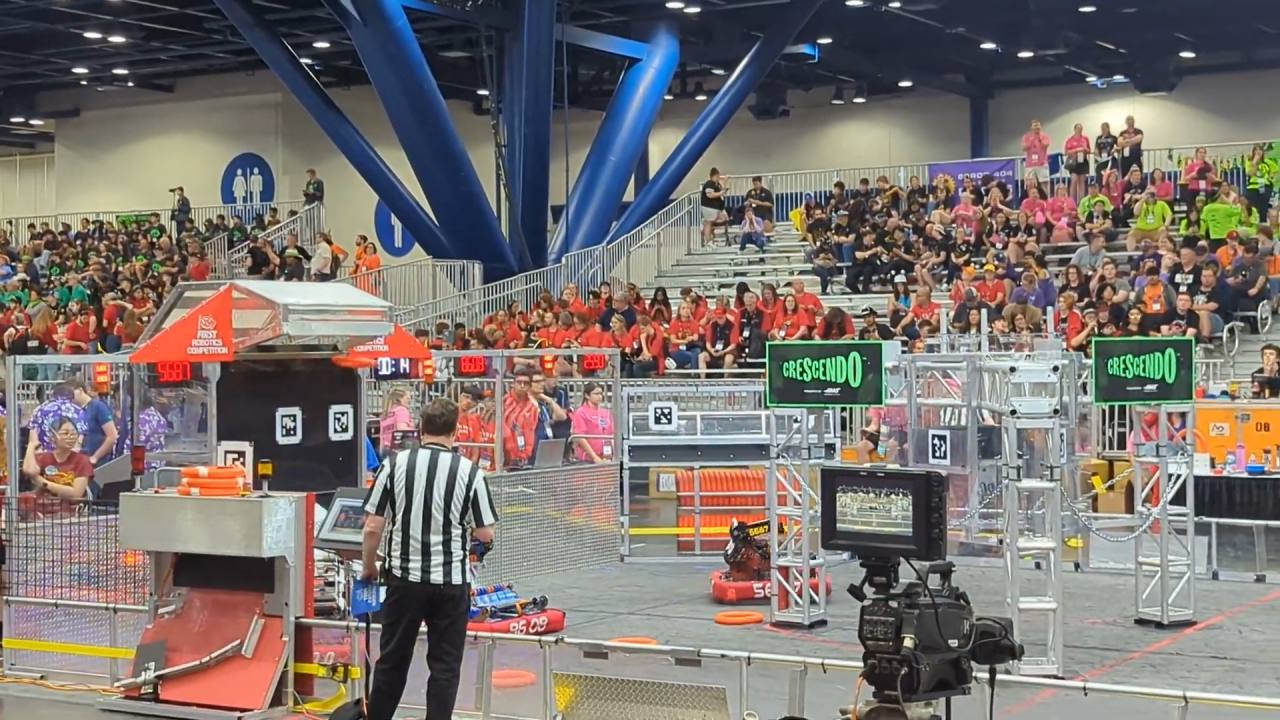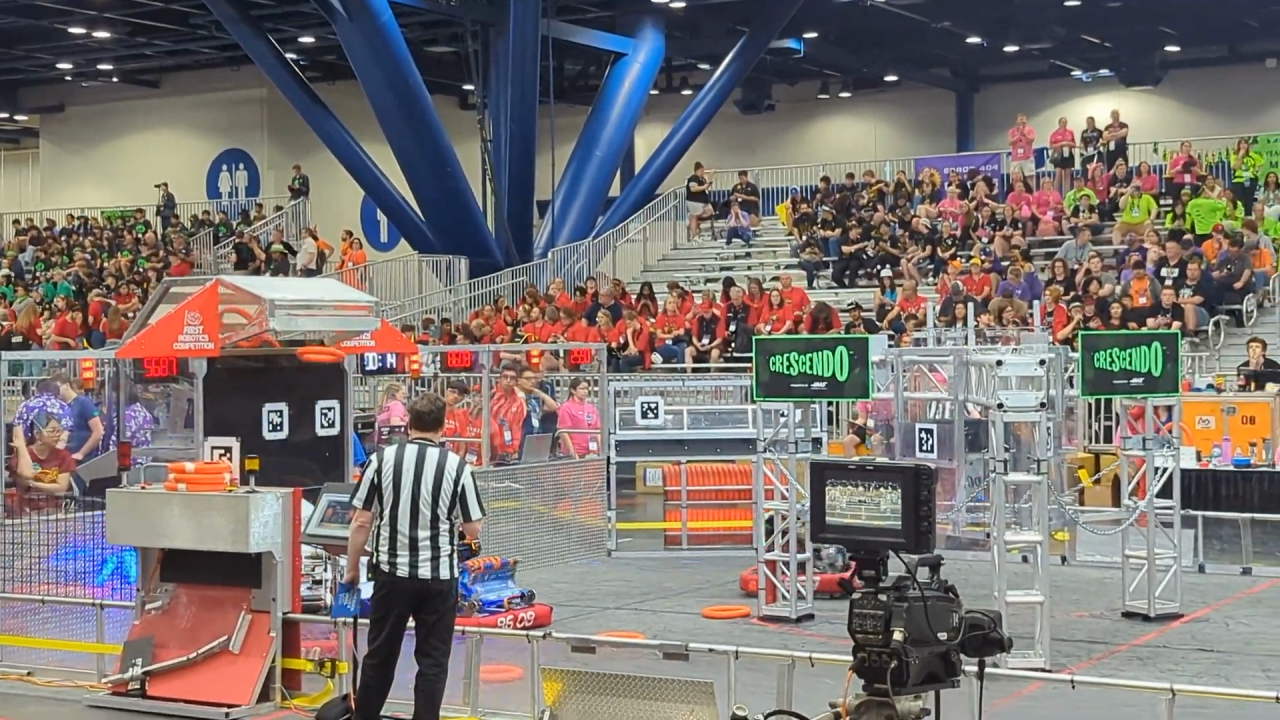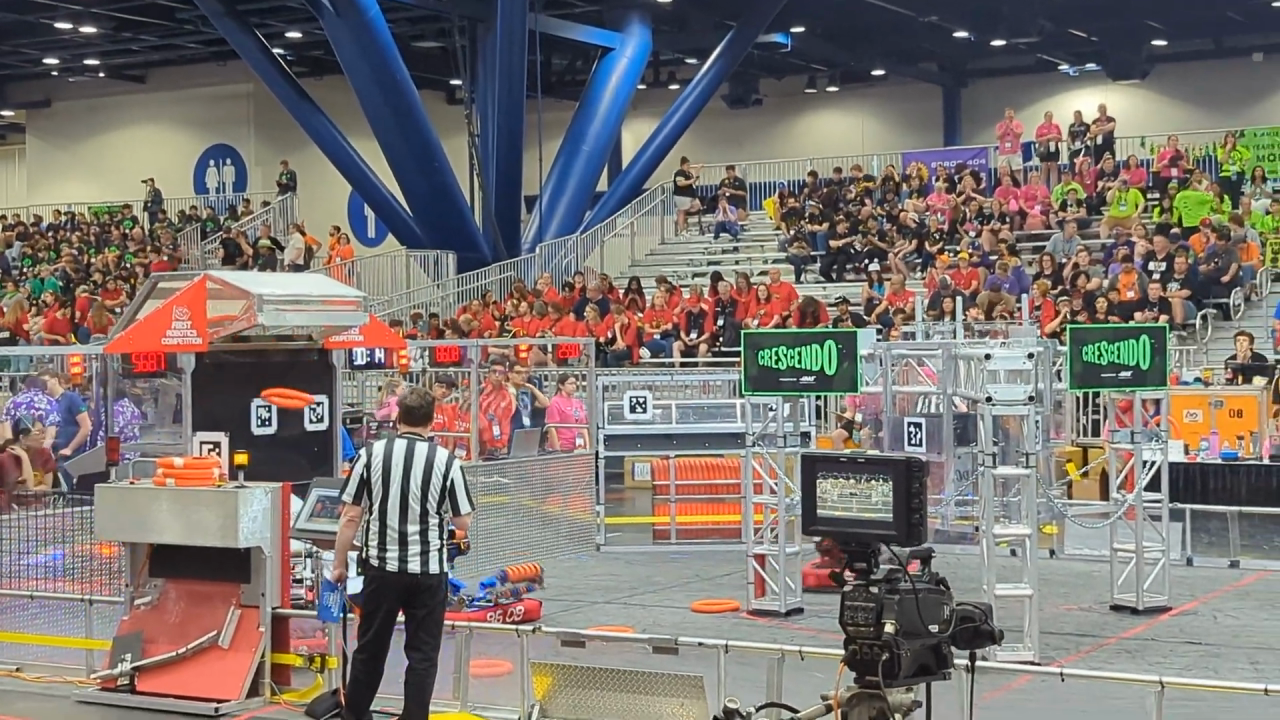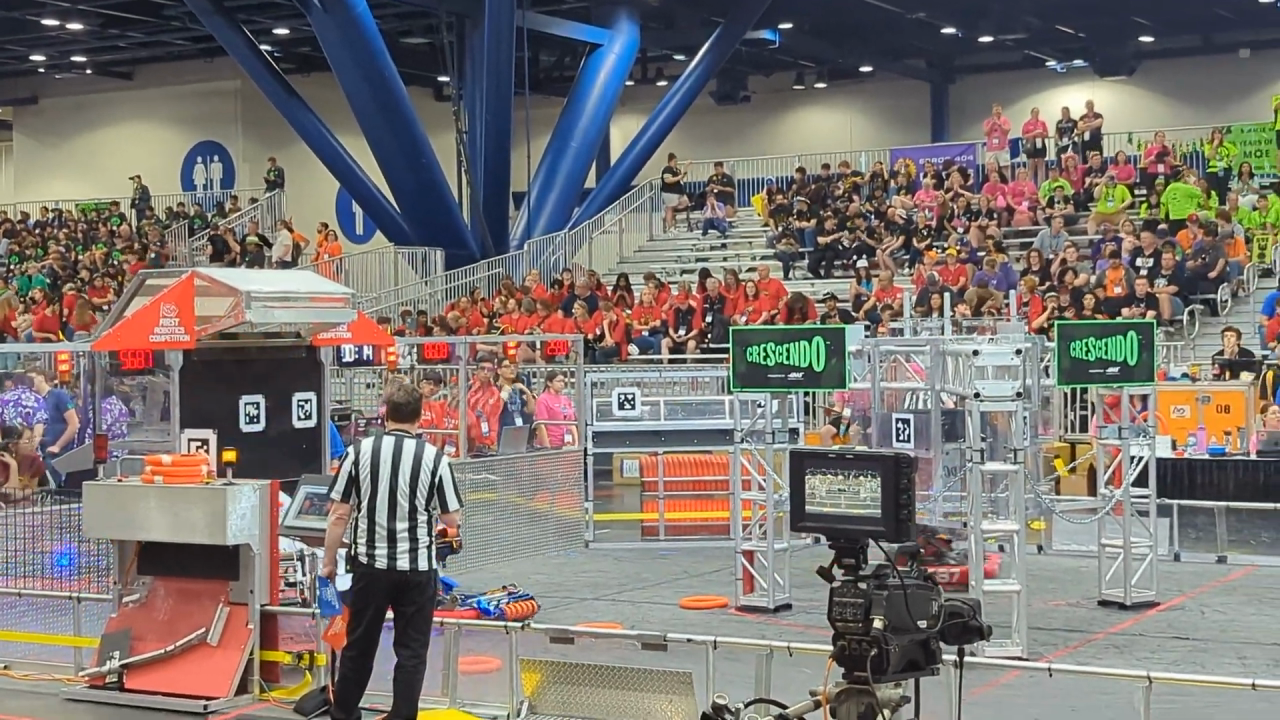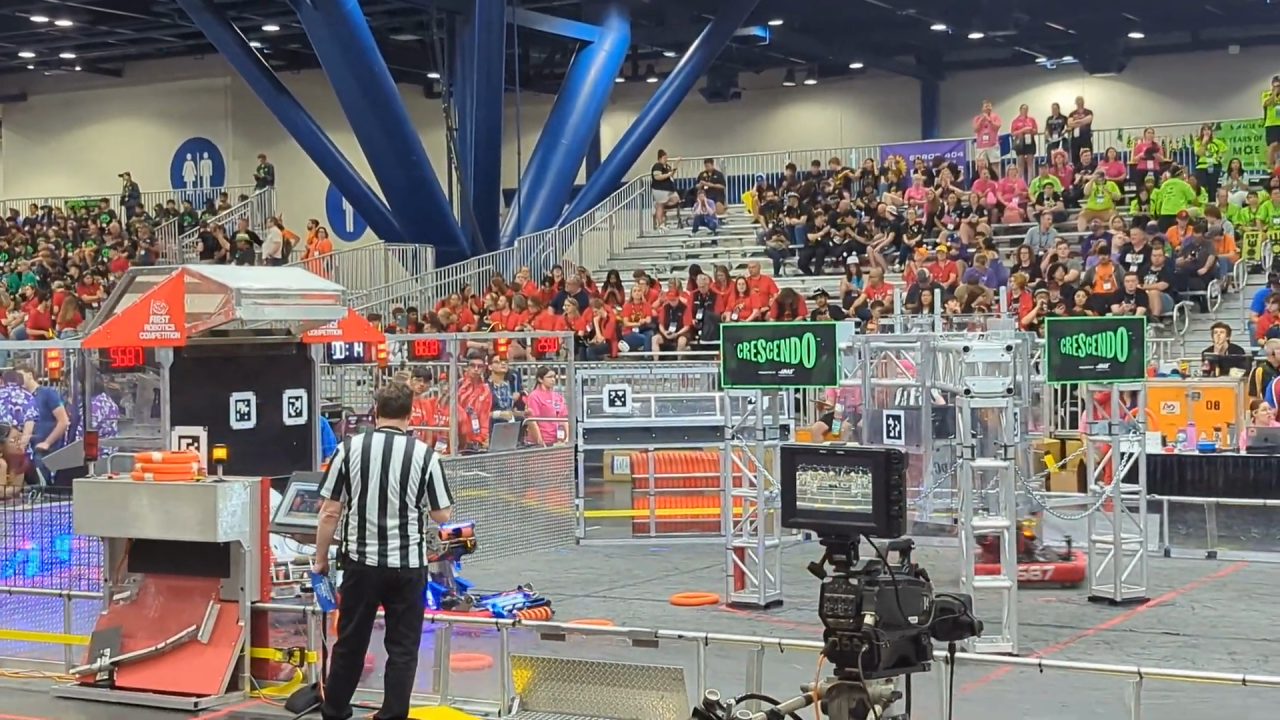
dt=0.2s
person 1, frame 1
left shoulder: (394, 464)
right shoulder: (470, 471)
left elbow: (373, 527)
right elbow: (486, 534)
left wrist: (368, 566)
left hip: (404, 578)
right hip: (451, 581)
left knee: (392, 659)
right knee: (445, 664)
person 1, frame 2
left shoulder: (381, 459)
right shoulder: (457, 466)
left elbow: (361, 523)
right elbow: (473, 529)
left wrist: (352, 568)
left hip: (392, 573)
right hip: (438, 576)
left knee: (379, 654)
right knee: (433, 660)
person 1, frame 3
left shoulder: (371, 454)
right shoulder: (446, 460)
left elbow: (350, 517)
right elbow: (463, 522)
left wrist: (339, 564)
left hip: (381, 568)
right hip: (428, 571)
left knee: (369, 649)
right knee: (423, 654)
person 1, frame 4
left shoulder: (359, 451)
right shoulder: (434, 457)
left elbow: (339, 515)
right elbow: (451, 519)
left wrist: (329, 561)
left hip: (370, 565)
right hip: (417, 568)
left knee: (358, 646)
right knee: (411, 651)
person 1, frame 5
left shoulder: (349, 448)
right shoulder: (424, 454)
left elbow: (330, 512)
right elbow: (442, 516)
left wrist: (321, 558)
left hip: (360, 562)
right hip: (407, 565)
left knee: (349, 643)
right knee: (402, 648)
